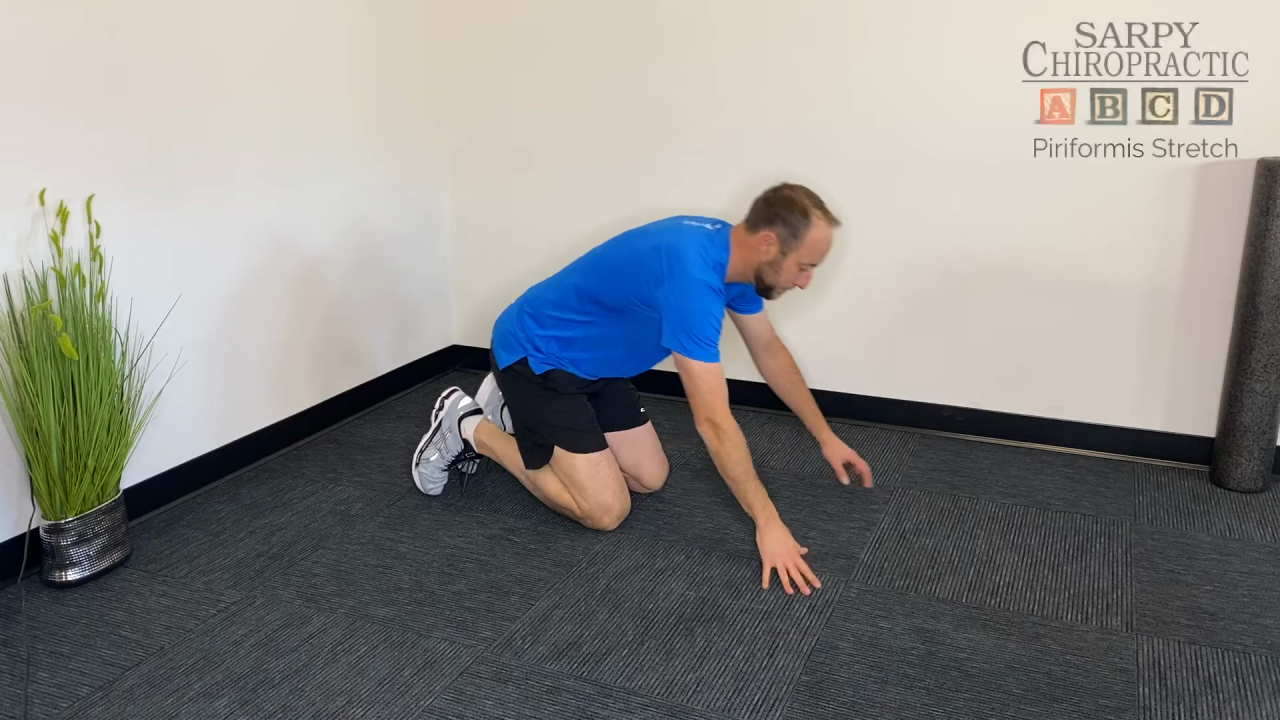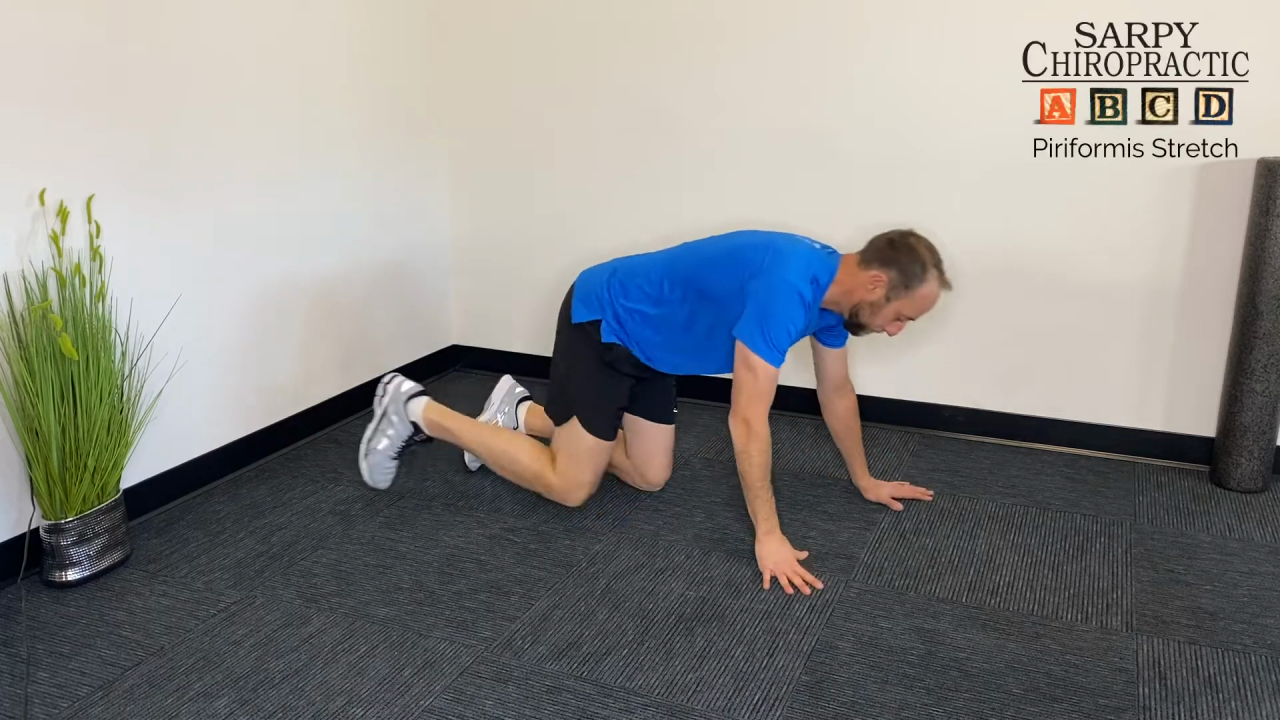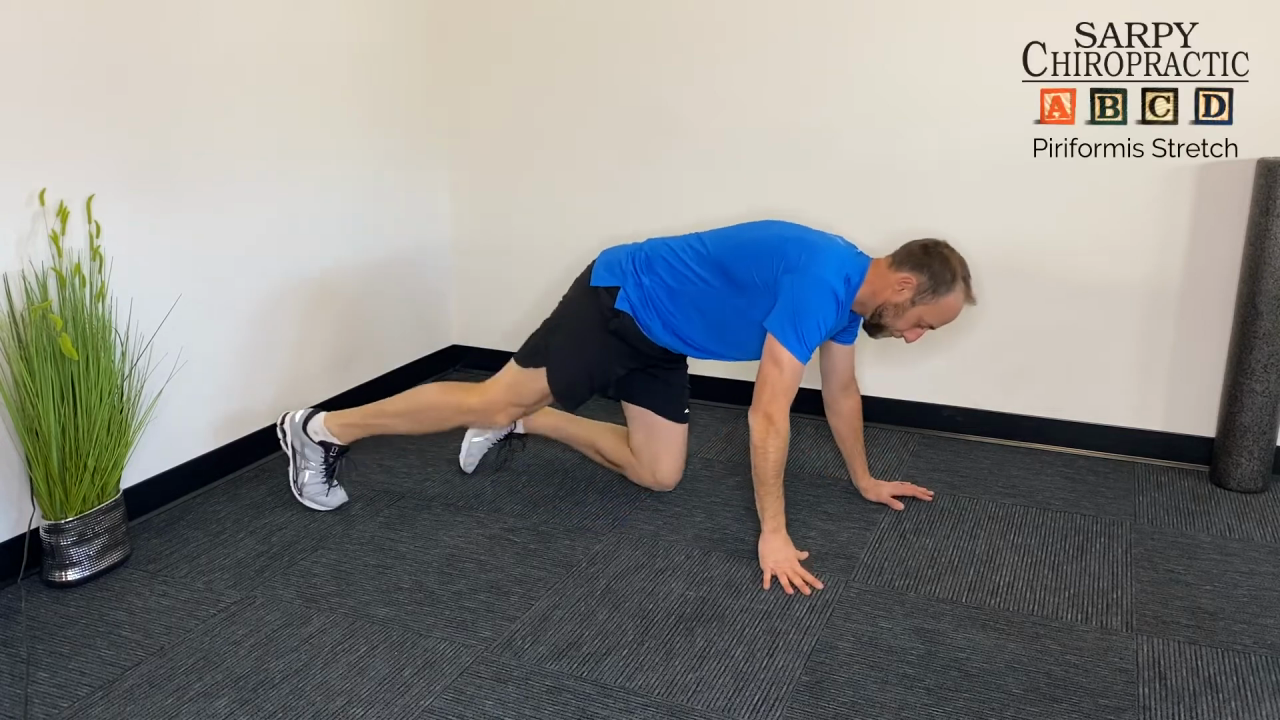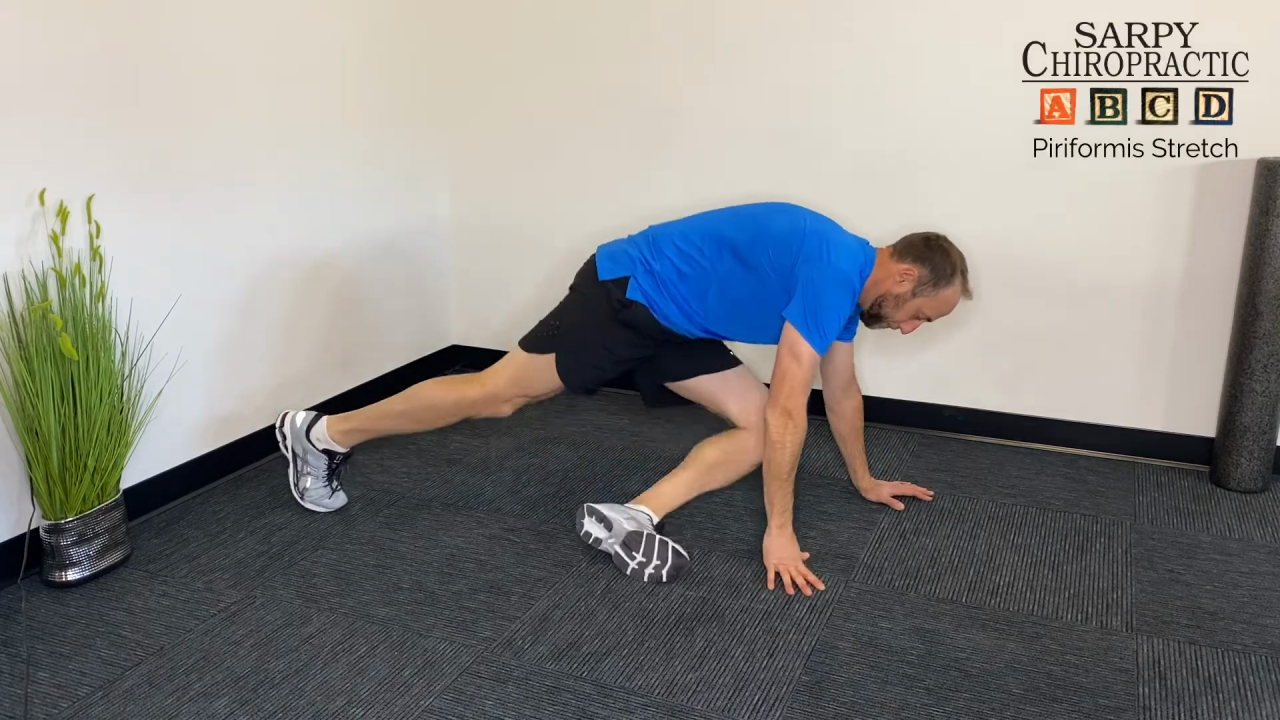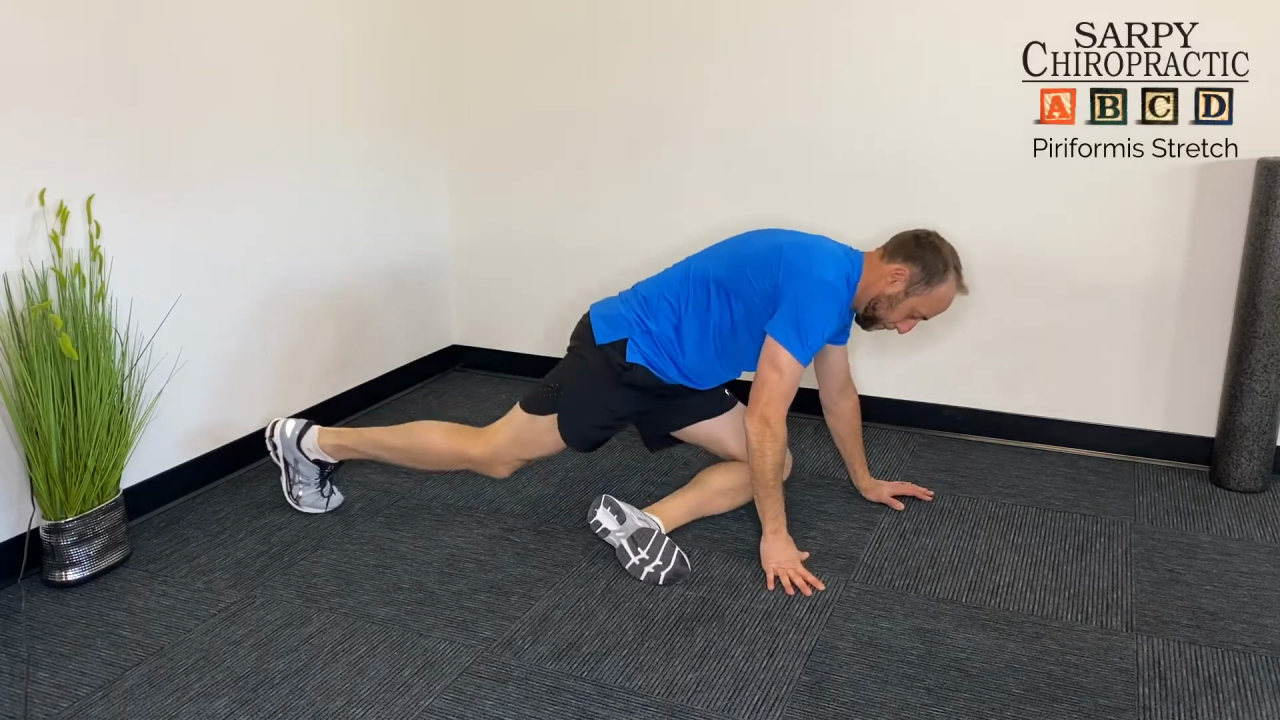
dt=0.5s
person 1, frame 1
left shoulder: (732, 252)
right shoulder: (692, 275)
left elbow: (769, 351)
right elbow: (714, 422)
left wrist: (826, 438)
right wrist: (769, 526)
left hip: (592, 361)
right hip: (536, 358)
left knee: (650, 478)
right knee: (607, 510)
left ankle: (512, 412)
right ankle: (472, 430)
person 1, frame 2
left shoulder: (833, 291)
right shoulder: (787, 285)
left elbow: (836, 392)
right elbow: (747, 422)
left wrist: (865, 480)
right wrist: (767, 536)
left hip: (647, 335)
right hip: (601, 319)
left knee: (649, 476)
right knee: (569, 486)
left ankle: (525, 412)
right ankle: (416, 411)
person 1, frame 3
left shoulder: (850, 287)
right shoulder: (821, 283)
left elbow: (841, 391)
right elbow: (768, 417)
left wrist: (864, 480)
right wrist: (773, 535)
left hip: (655, 330)
right hip: (619, 300)
left knee: (658, 473)
right knee: (494, 403)
left ankle: (524, 412)
right ankle: (322, 430)
person 1, frame 4
left shoulder: (850, 279)
right shoulder: (836, 272)
left elbow: (840, 389)
right elbow: (791, 411)
left wrist: (864, 480)
right wrist: (779, 531)
left hip: (671, 318)
right hip: (628, 291)
left knee: (757, 427)
right knee: (495, 394)
left ankle: (634, 518)
right ankle: (322, 435)
person 1, frame 5
left shoulder: (839, 285)
right shoulder: (821, 283)
left elbow: (839, 393)
right elbow: (765, 418)
left wrist: (865, 480)
right wrist: (774, 536)
left hip: (668, 368)
right hip: (623, 350)
left knee: (771, 466)
right knee: (493, 455)
left ankle: (643, 523)
right ankle: (312, 443)
